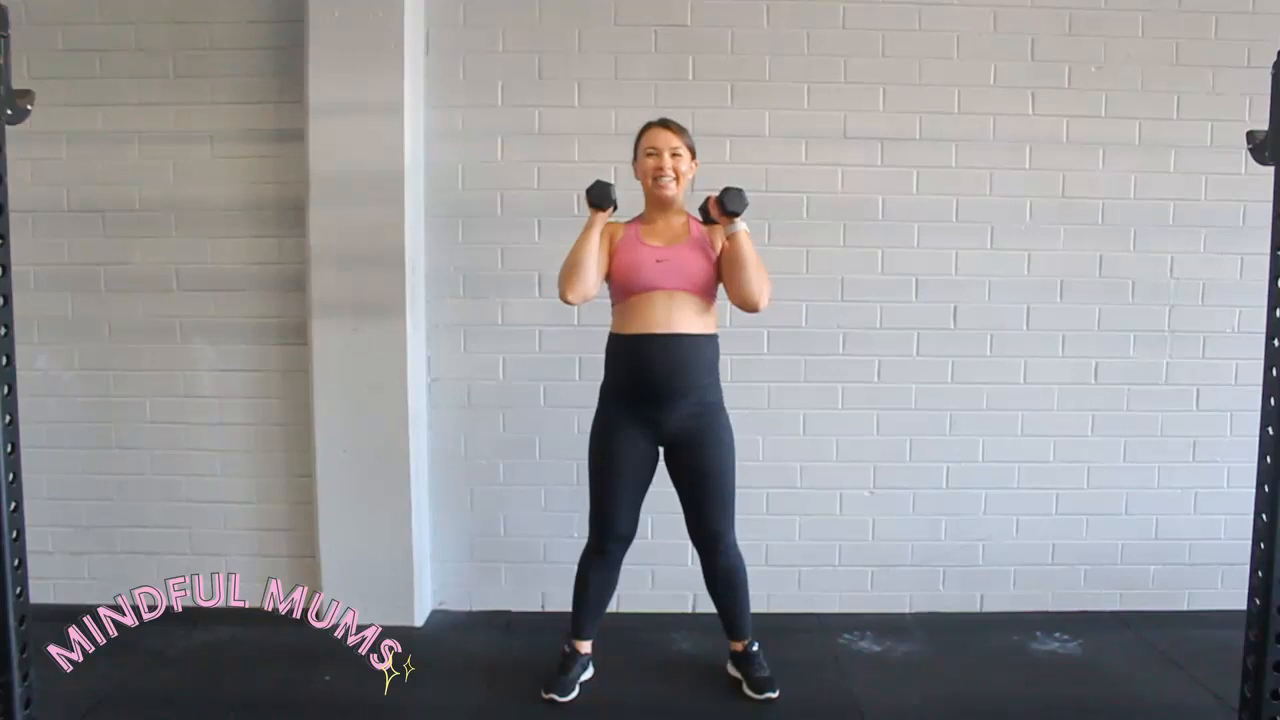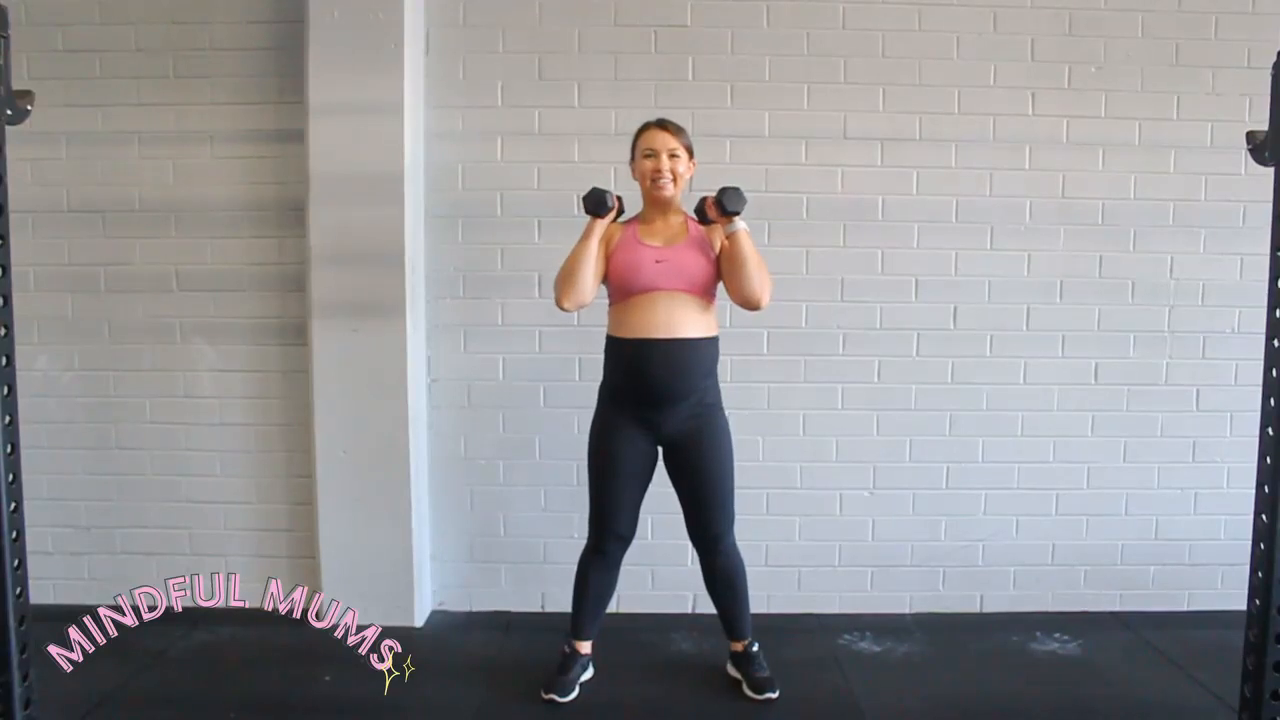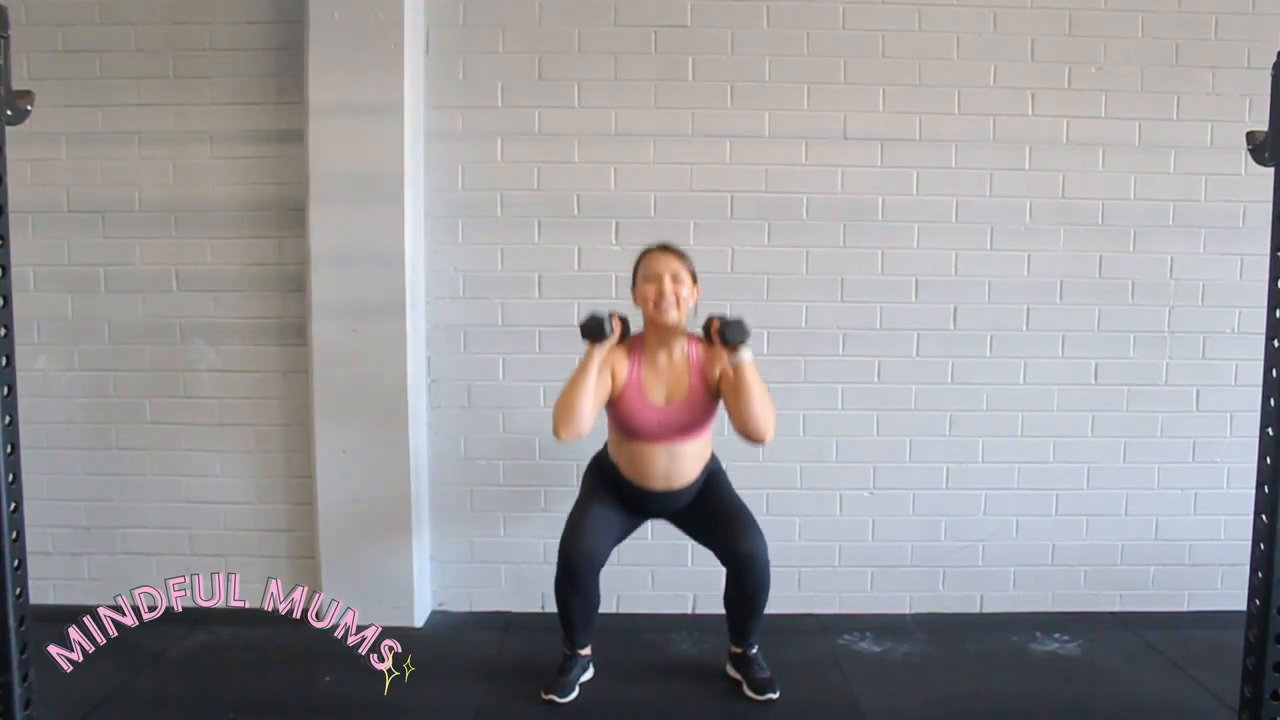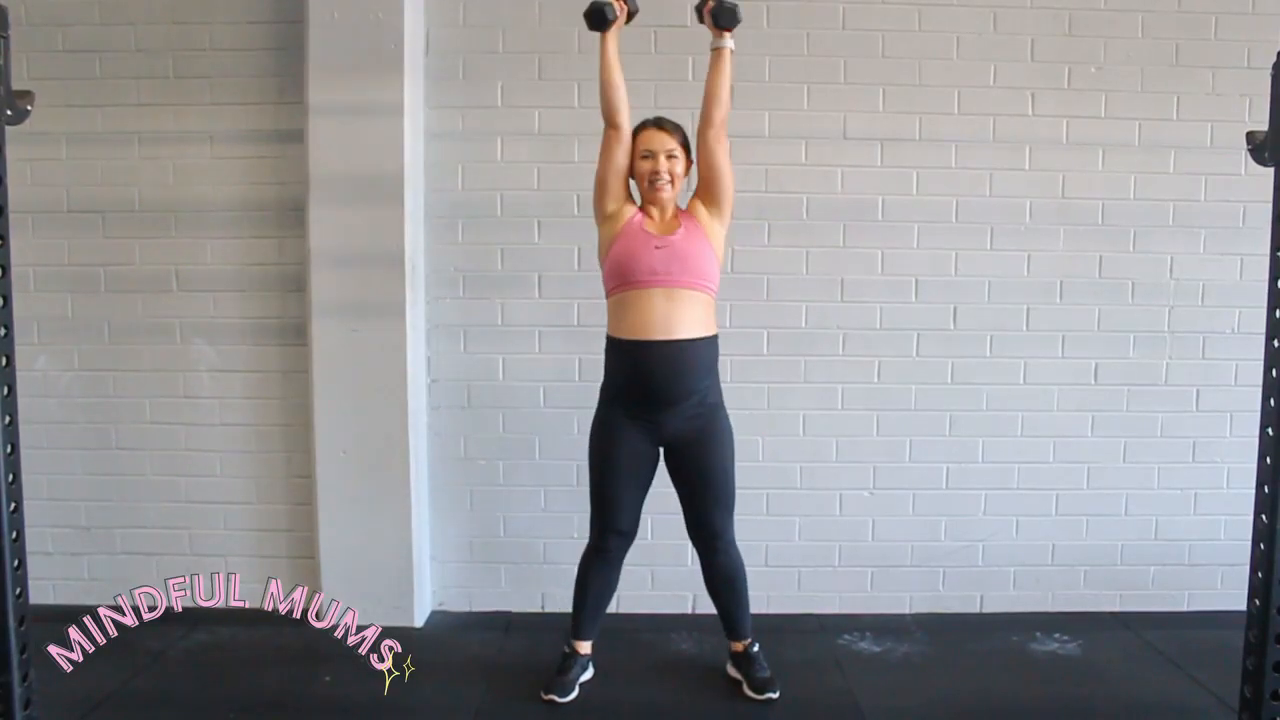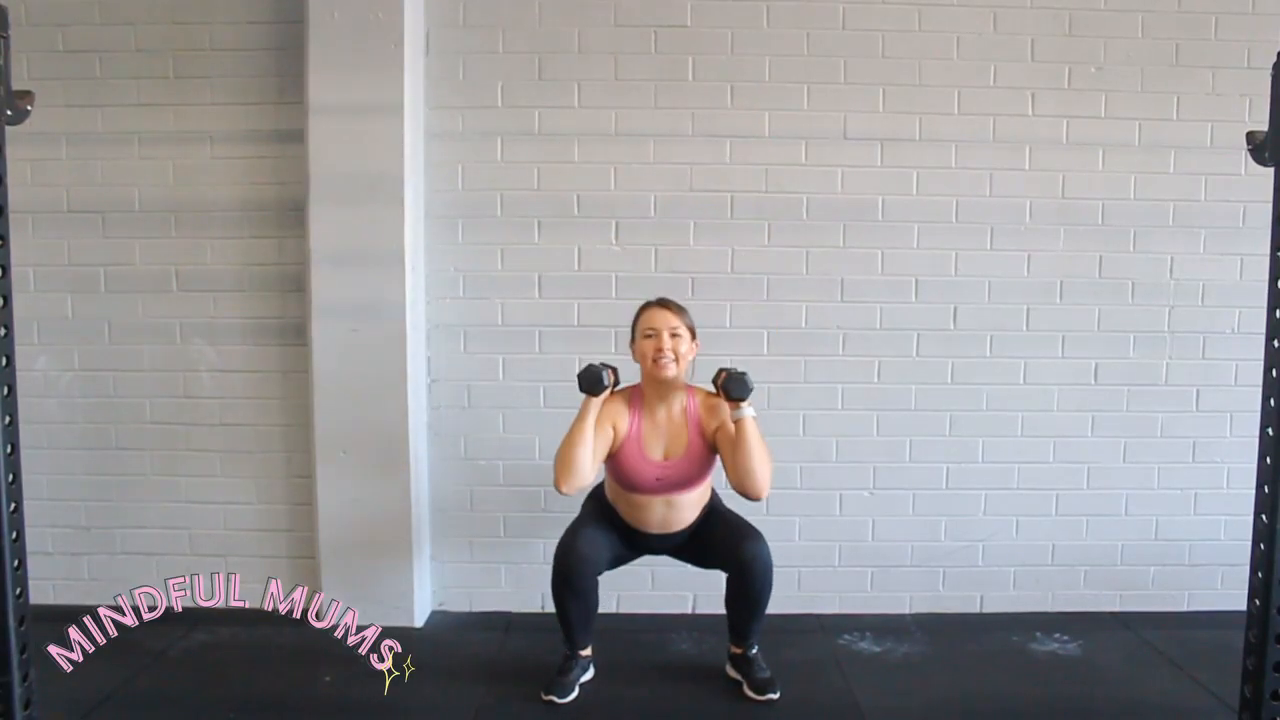
dt=1s
person 1, frame 1
left shoulder: (714, 234)
right shoulder: (615, 234)
left elbow: (754, 299)
right elbow: (573, 291)
left wrist: (735, 224)
right wrist: (595, 220)
left hip: (698, 403)
right hip: (626, 403)
left knee: (716, 537)
right knee: (608, 536)
left ankle: (744, 651)
right ankle: (578, 653)
person 1, frame 2
left shoulder: (713, 235)
right shoulder: (614, 236)
left elbow: (756, 297)
right elbow: (569, 298)
left wrist: (735, 224)
right wrist: (595, 226)
left hip: (696, 402)
right hip: (625, 402)
left knee: (716, 537)
right knee: (608, 537)
left ankle: (743, 651)
right ankle: (577, 653)
person 1, frame 3
left shoulder: (713, 360)
right shoulder: (615, 361)
left elbow: (761, 431)
right elbow: (566, 430)
left wrist: (740, 354)
right wrist: (595, 353)
left hip: (697, 488)
right hip: (618, 488)
left knee: (750, 554)
right knee: (577, 557)
left ankle: (743, 652)
right ankle: (578, 656)
person 1, frame 4
left shoulder: (707, 218)
right shoulder: (617, 218)
left elbow: (715, 124)
right elbow: (615, 121)
left hip: (697, 400)
right hip: (626, 401)
left knee: (715, 537)
right knee: (610, 536)
left ankle: (743, 650)
right ankle: (578, 653)
person 1, frame 5
left shoulder: (713, 410)
right shoulder: (613, 412)
left elbow: (756, 489)
right elbow: (567, 483)
left wrist: (743, 411)
right wrist: (590, 406)
left hip: (696, 524)
right hip: (617, 523)
left knee: (754, 557)
right knee: (573, 559)
left ankle: (744, 654)
right ankle: (578, 657)
